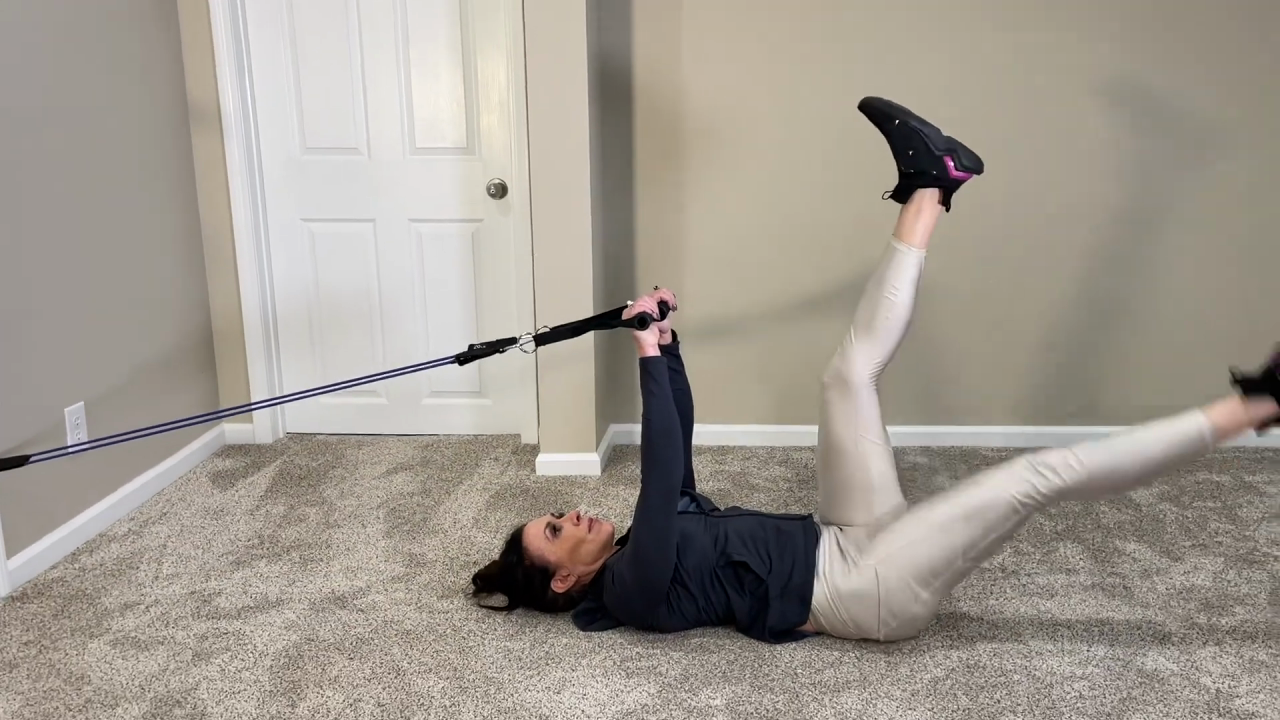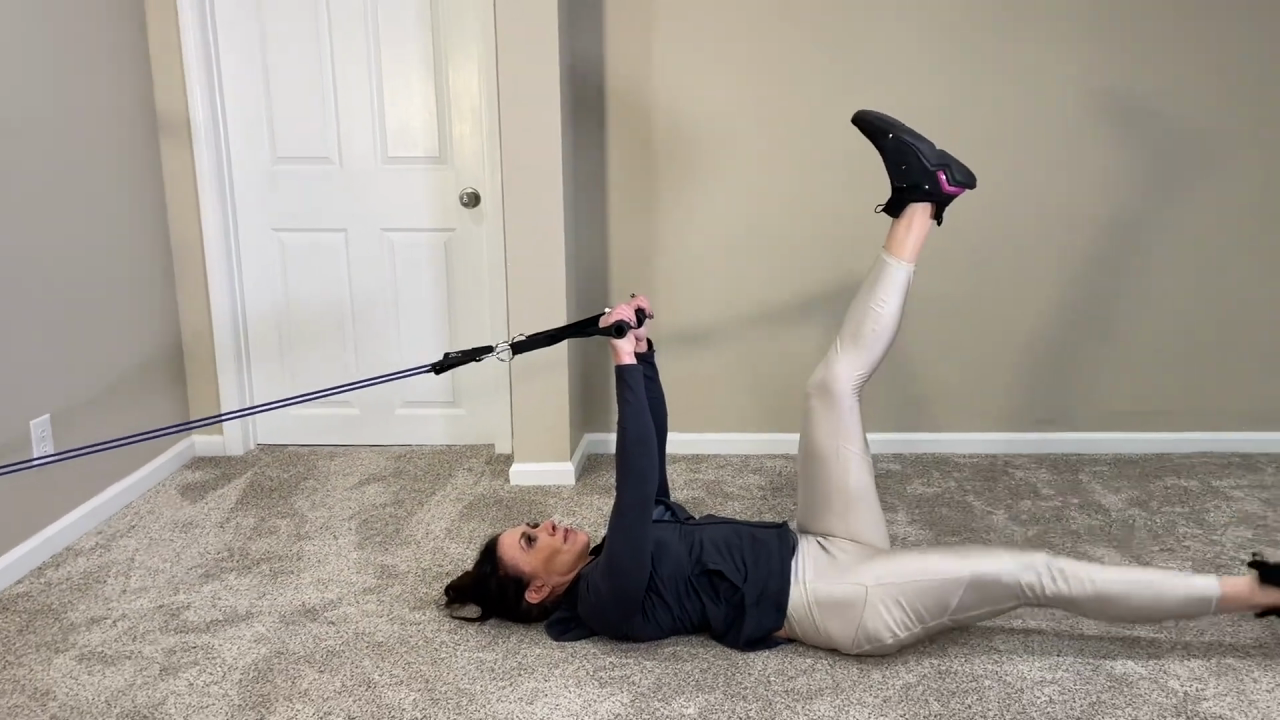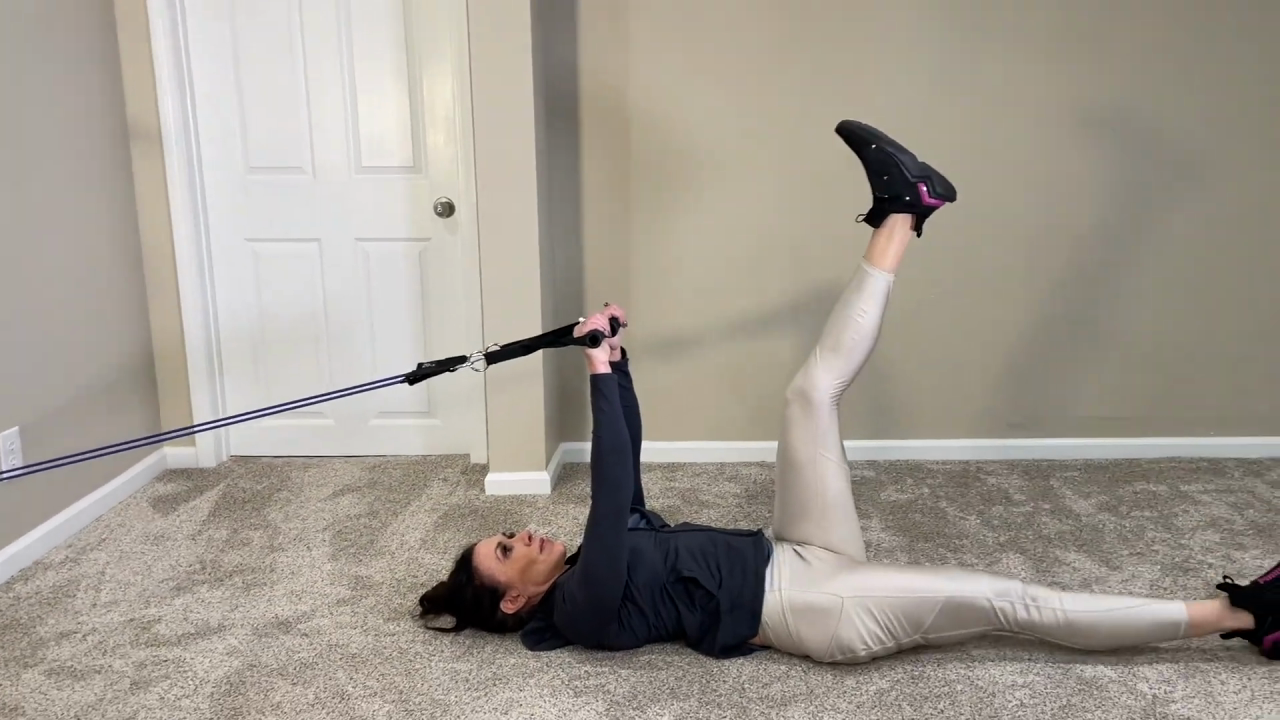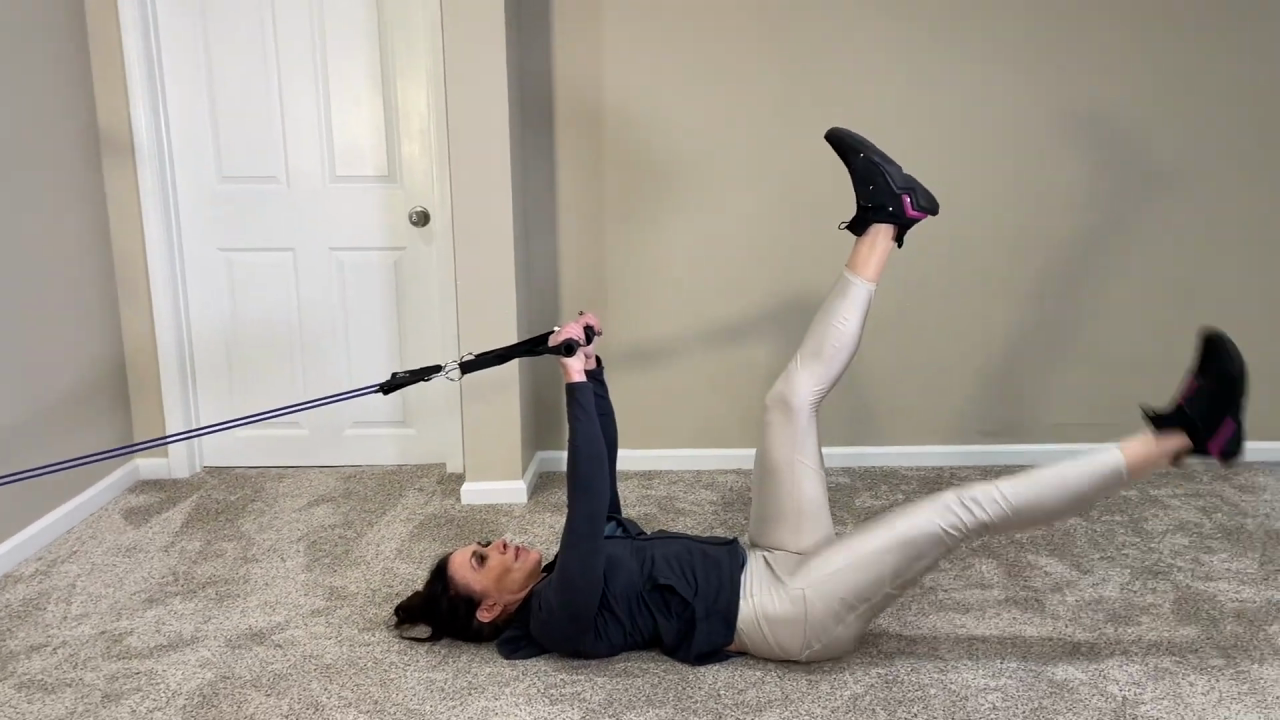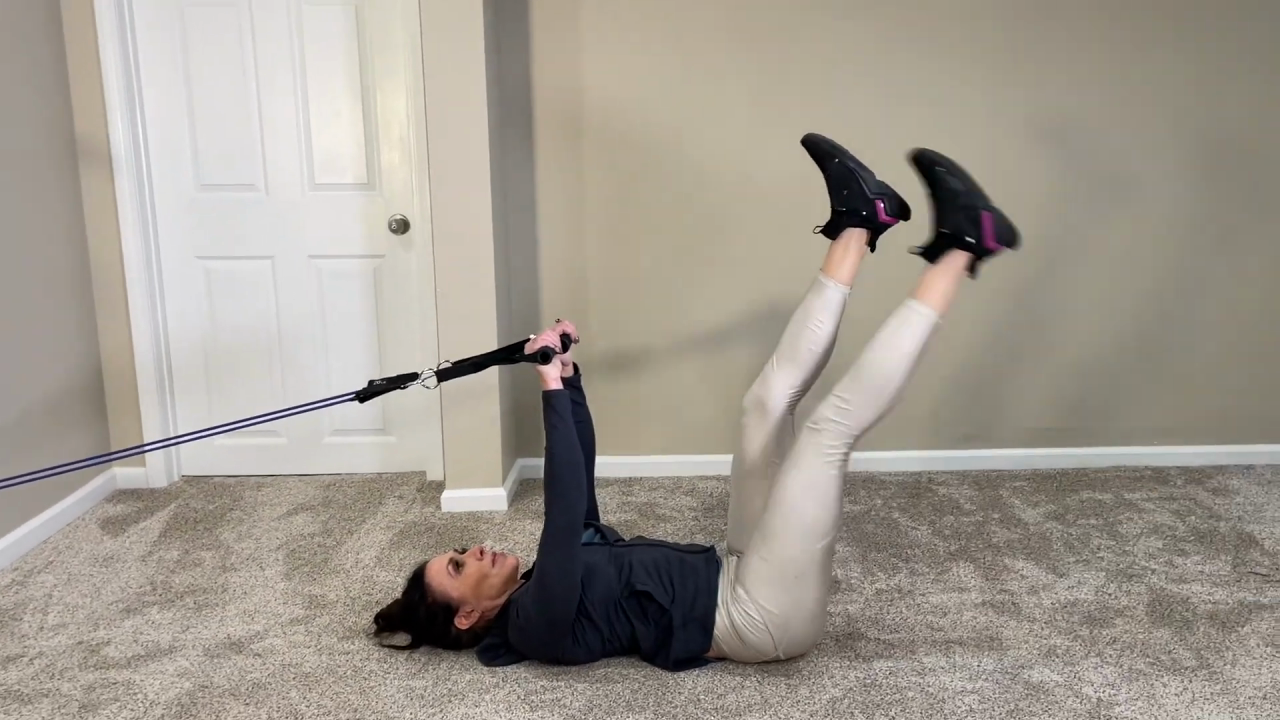
dt=0.4s
person 1, frame 1
left shoulder: (642, 551)
right shoulder: (631, 589)
left elbow: (675, 451)
right elbow: (661, 475)
left wrist: (664, 344)
right wrist: (648, 363)
left hip: (841, 545)
right hip: (863, 593)
left knee: (850, 371)
right knee: (1038, 471)
left ankle: (926, 191)
person 1, frame 2
left shoulder: (615, 562)
right shoulder: (608, 599)
left elbow: (649, 470)
right elbow: (635, 486)
left wrist: (640, 354)
right wrist: (625, 369)
left hip: (821, 551)
right hip: (840, 601)
left knee: (834, 380)
right knee: (1036, 572)
left ankle: (919, 204)
person 1, frame 3
left shoulder: (591, 568)
right shoulder: (583, 607)
left elbow: (624, 470)
right elbow: (610, 496)
left wrist: (615, 362)
right wrist: (599, 379)
left hip: (795, 557)
right hip: (818, 611)
left knee: (814, 388)
right knee: (1009, 600)
left ankle: (899, 216)
person 1, frame 4
left shoulder: (569, 578)
right shoulder: (560, 615)
left elbow: (600, 481)
right elbow: (586, 504)
left wrist: (587, 371)
right wrist: (573, 387)
left hip: (766, 566)
right hip: (783, 611)
left knee: (792, 394)
right knee: (960, 508)
left ankle: (883, 225)
right ankle: (1170, 438)
person 1, frame 5
left shoulder: (536, 589)
right shoulder: (540, 622)
left elbow: (577, 495)
right elbow: (564, 515)
left wrist: (565, 378)
right wrist: (553, 394)
left hip: (732, 573)
right hip: (764, 614)
left knee: (769, 400)
right knee: (828, 428)
left ankle: (856, 229)
right ankle: (956, 251)
